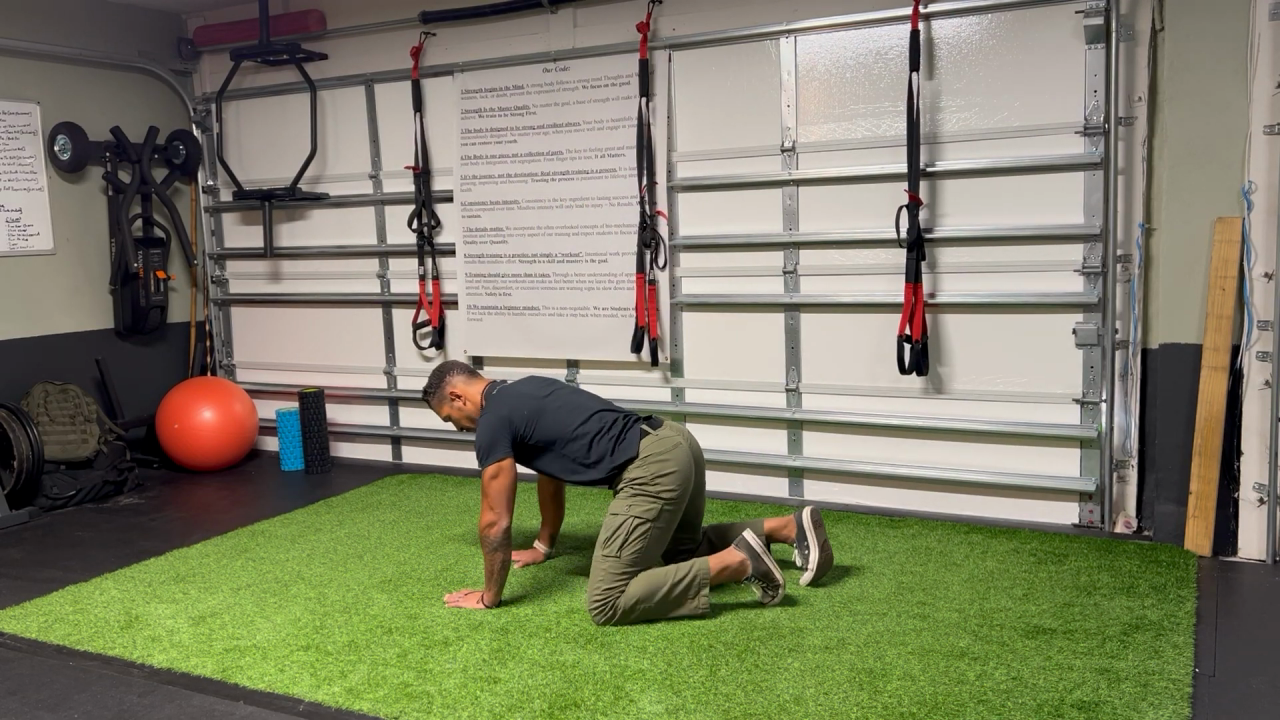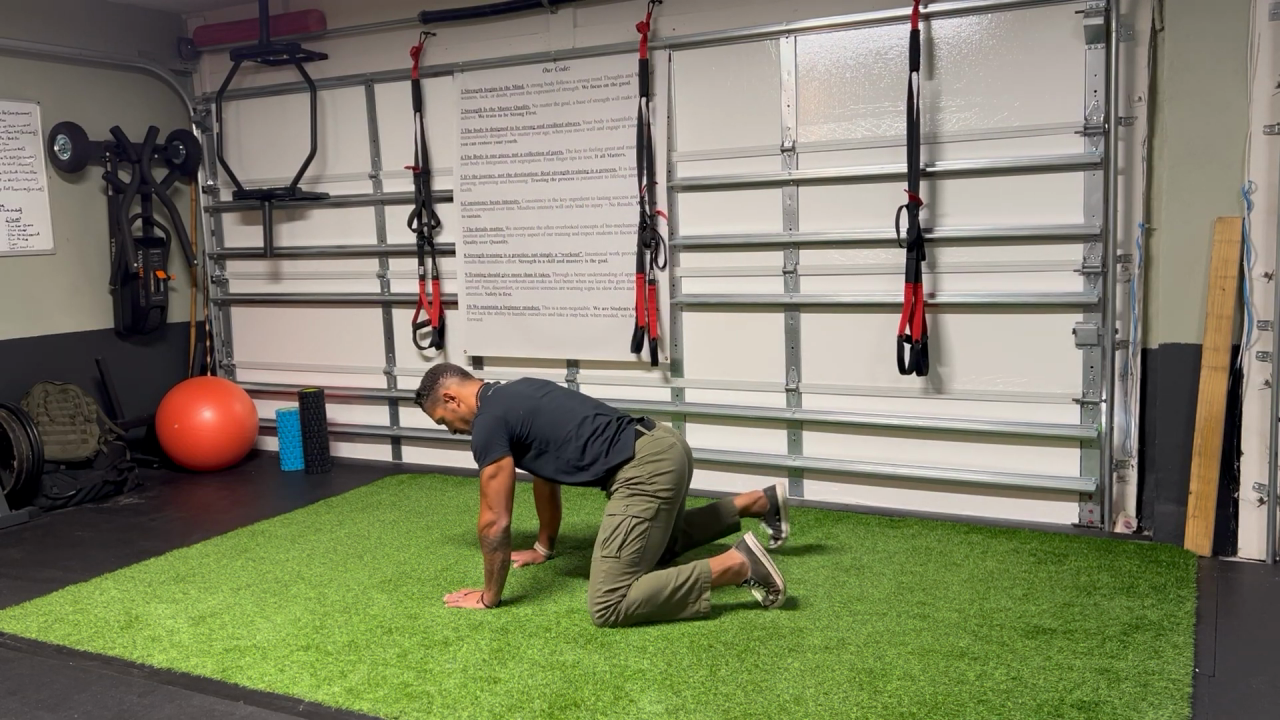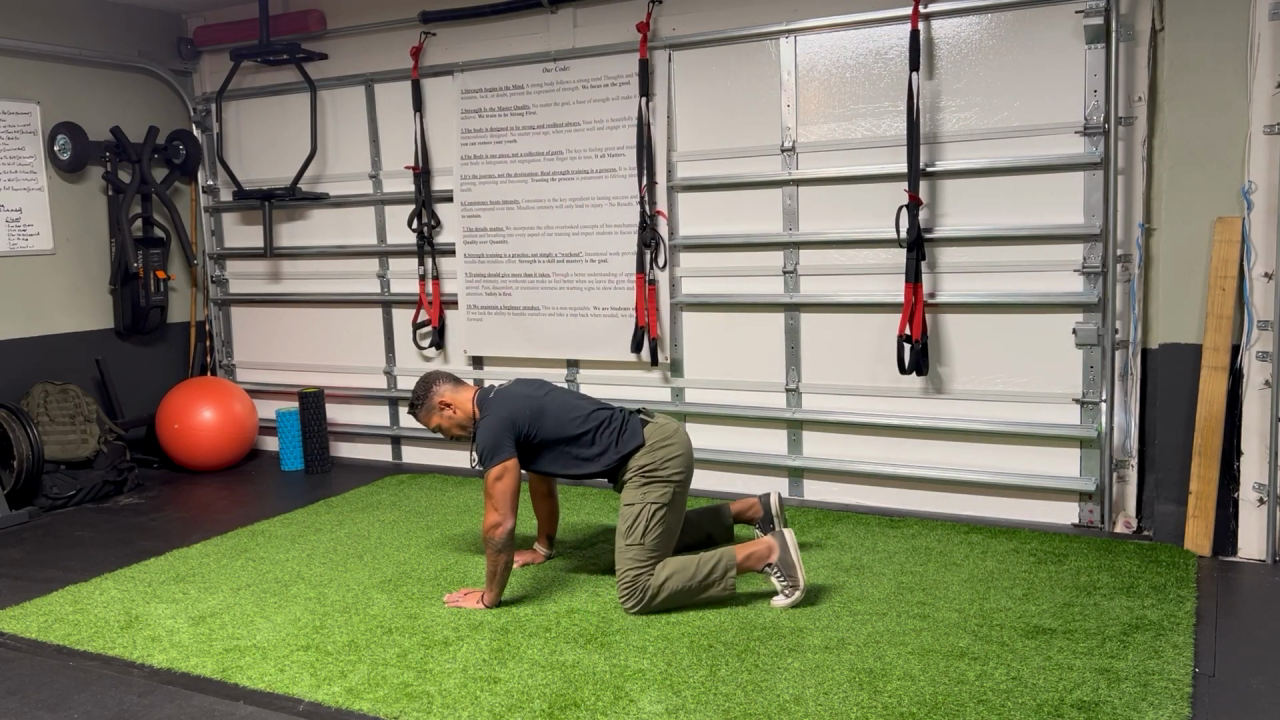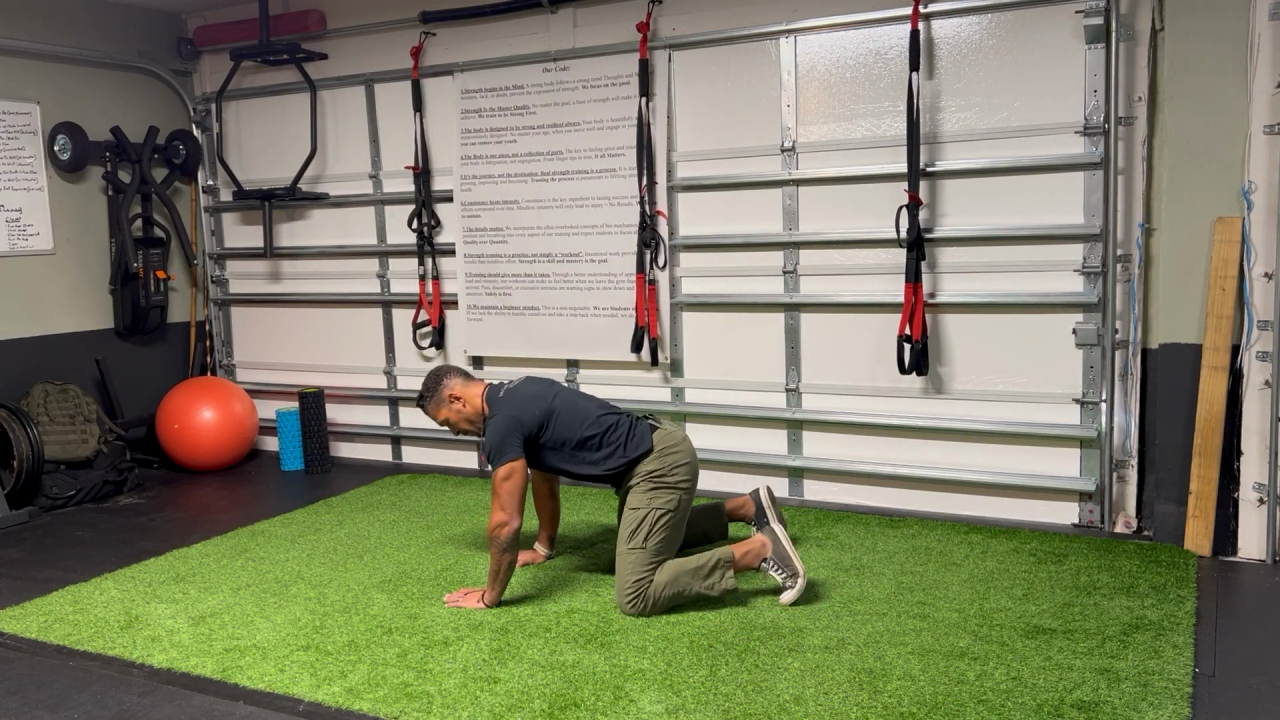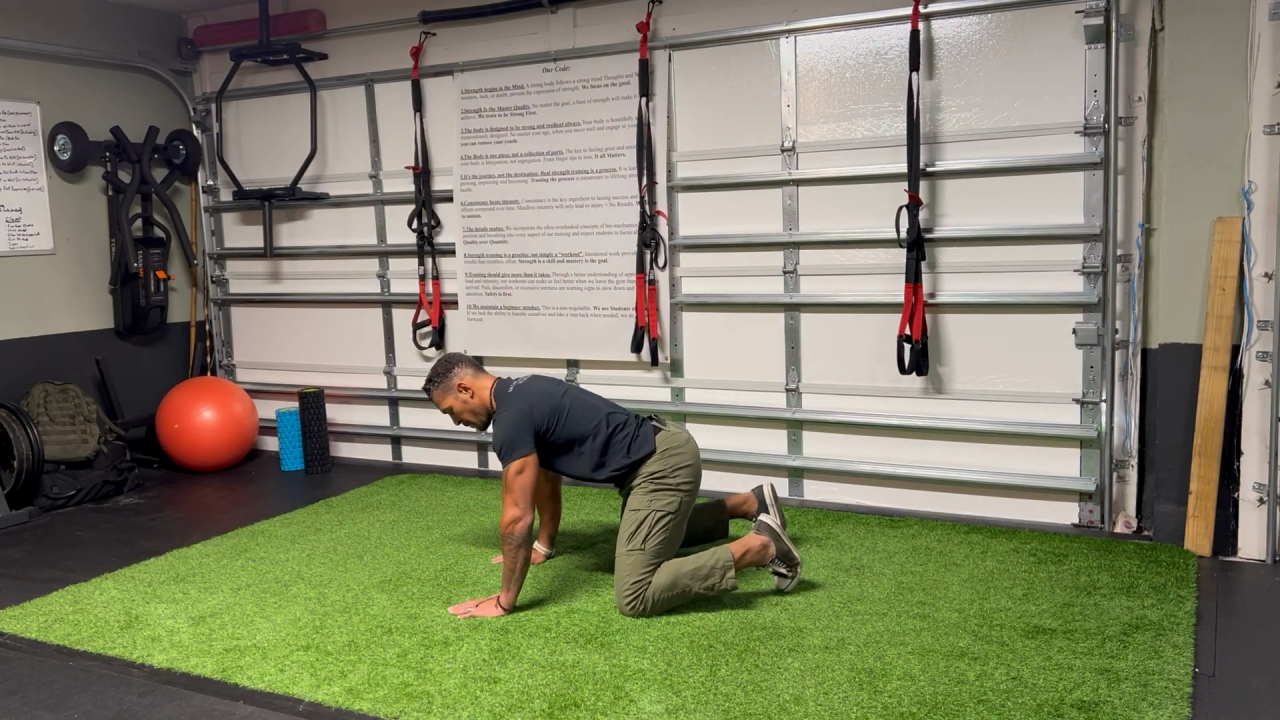
dt=0.3s
person 1, frame 1
left shoulder: (494, 423)
right shoulder: (524, 392)
left elbow: (496, 522)
right elbow: (553, 473)
left wrist: (490, 596)
right wrist: (542, 547)
left hip: (653, 469)
right hip: (676, 443)
left knee: (606, 603)
right knee: (685, 548)
left ankle: (735, 563)
right ankle: (789, 527)
person 1, frame 2
left shoulder: (489, 423)
right shoulder: (515, 396)
left elbow: (495, 521)
right elbow: (545, 477)
left wrist: (489, 596)
right wrist: (544, 547)
left hip: (646, 468)
right hip: (665, 446)
left knee: (609, 607)
right knee: (658, 542)
left ankle: (737, 565)
right ankle: (756, 502)
person 1, frame 3
left shoulder: (493, 426)
right shoulder: (510, 399)
left elbow: (500, 523)
right elbow: (542, 478)
left wrist: (489, 597)
right wrist: (543, 548)
left hip: (653, 457)
right hip: (661, 437)
left knee: (636, 589)
right knee: (657, 536)
left ankle: (765, 551)
right ankle: (752, 510)
person 1, frame 4
left shoulder: (502, 423)
right shoulder: (516, 396)
left elbow: (506, 522)
right elbow: (545, 478)
left wrist: (490, 596)
right wrist: (543, 547)
left hip: (658, 464)
right hip: (661, 447)
left knee: (637, 594)
right knee: (655, 536)
left ankle: (759, 549)
right ankle: (747, 506)
person 1, frame 5
left shoulder: (512, 418)
right shoulder: (521, 394)
left elbow: (517, 516)
right elbow: (546, 477)
left wrist: (505, 600)
right wrist: (543, 546)
left hip: (662, 465)
right hip: (666, 449)
left knee: (636, 596)
right knee: (658, 533)
left ankle: (758, 547)
right ankle: (751, 503)
